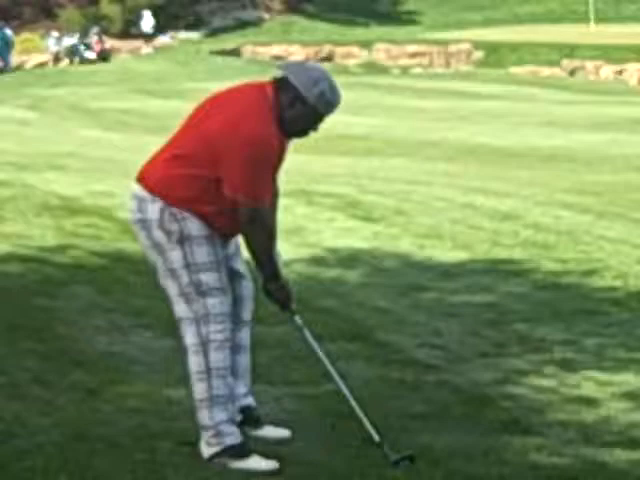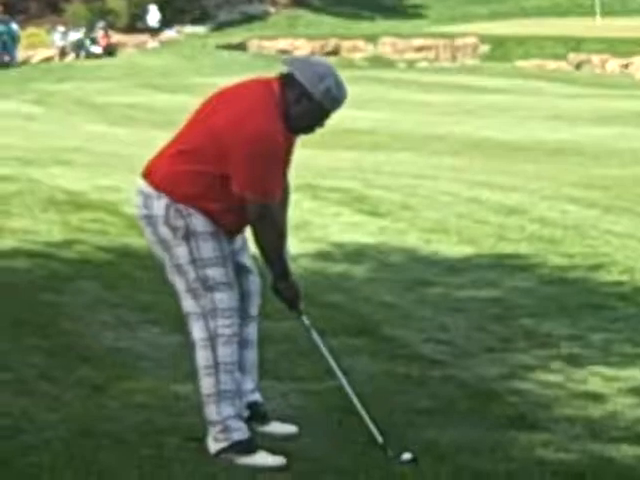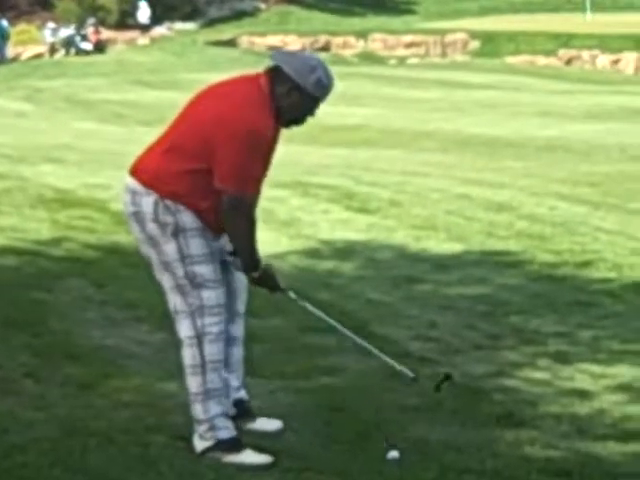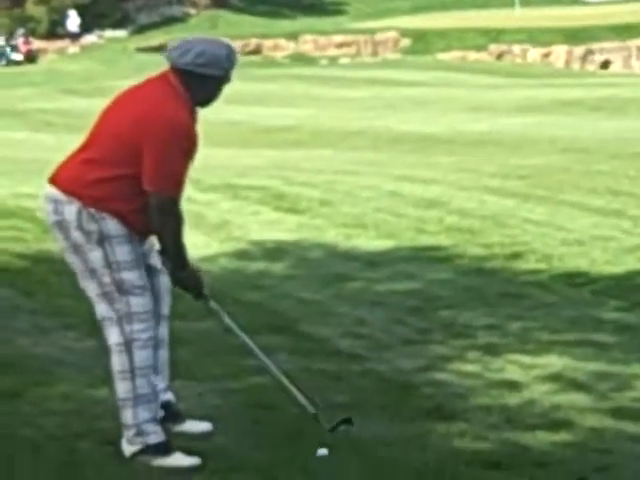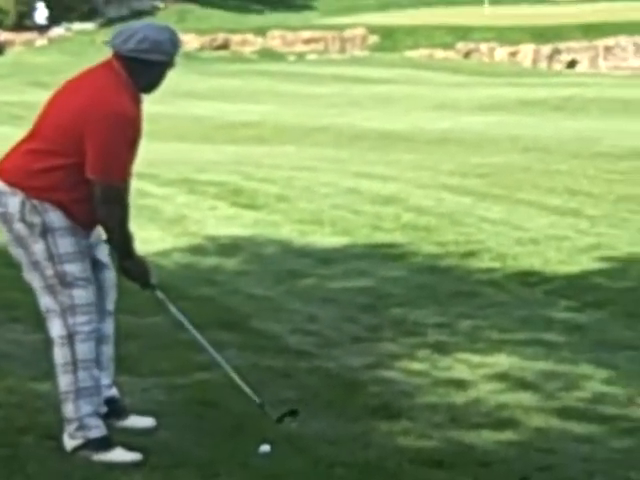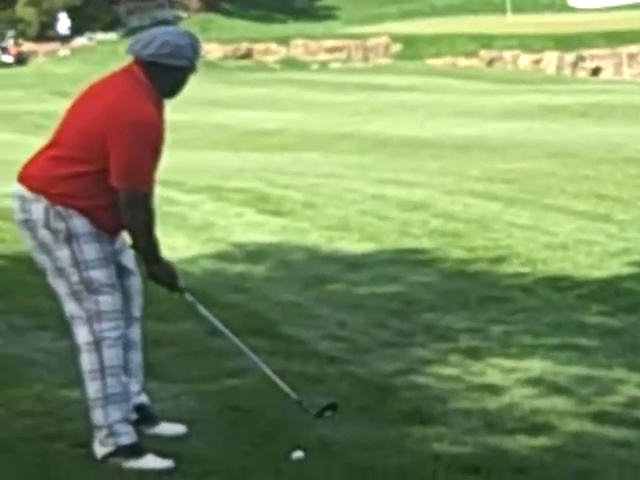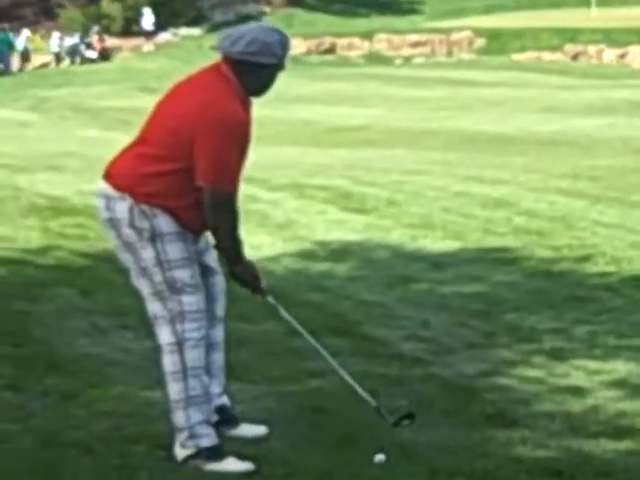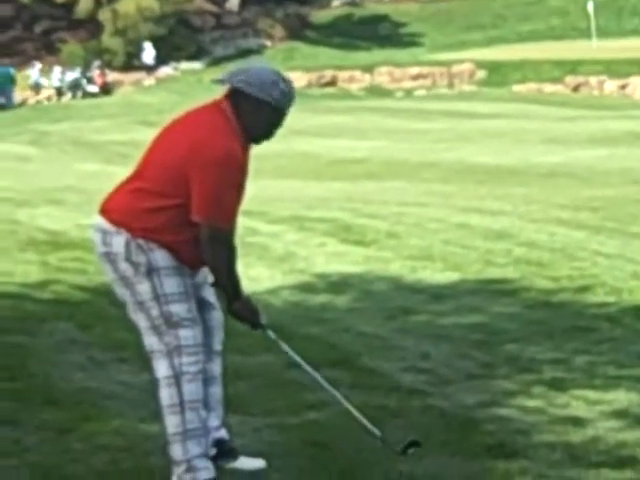
dt=0.4s
person 1, frame 1
left shoulder: (265, 105)
right shoulder: (253, 130)
left elbow: (266, 190)
right elbow: (251, 215)
left wrist: (272, 257)
right wrist: (272, 277)
left hip: (202, 211)
right hip: (171, 212)
left knee: (237, 304)
right knee: (209, 320)
left ankle: (238, 409)
right ankle: (219, 439)
person 1, frame 2
left shoulder: (273, 103)
right shoulder: (260, 128)
left elbow: (276, 187)
right elbow: (260, 213)
left wrist: (281, 256)
right wrist: (282, 276)
left hip: (207, 208)
right hip: (176, 209)
left knee: (244, 300)
right knee: (217, 316)
left ankle: (245, 405)
right ankle: (227, 435)
person 1, frame 3
left shoulder: (256, 98)
right shoulder: (247, 120)
left elbow: (241, 195)
right elbow: (235, 205)
left wrist: (244, 255)
right wrist: (252, 264)
left hip: (191, 206)
right hip: (164, 207)
left knee: (229, 298)
right knee: (204, 315)
left ankle: (231, 403)
right ankle: (213, 434)
person 1, frame 4
left shoulder: (164, 93)
right shoulder: (171, 120)
left elbow: (159, 198)
right elbow: (163, 206)
left wrist: (168, 257)
right wrist: (180, 265)
left hip: (110, 211)
right hip: (87, 213)
left knee: (154, 301)
right knee: (131, 319)
left ankle: (158, 406)
right ankle: (141, 438)
person 1, frame 5
left shoulder: (107, 81)
right shoulder: (114, 109)
left elbow: (105, 187)
right elbow: (108, 195)
left wrist: (118, 247)
right wrist: (127, 254)
left hip: (60, 203)
left knee: (99, 298)
right knee: (75, 314)
left ankle: (102, 401)
right ankle: (83, 431)
person 1, frame 6
left shoulder: (129, 86)
right shoulder: (137, 114)
left elbow: (130, 193)
right elbow: (133, 202)
left wrist: (142, 253)
right wrist: (153, 260)
left hip: (83, 208)
right hip: (56, 211)
left knee: (125, 304)
right knee: (100, 320)
left ankle: (131, 408)
right ankle: (113, 438)
person 1, frame 7
left shoulder: (217, 83)
right shoulder: (225, 114)
right elbow: (218, 202)
left wrist: (226, 253)
right wrist: (237, 261)
left hip: (167, 207)
right hip: (140, 211)
left knee: (208, 304)
right knee: (184, 323)
left ankle: (213, 410)
right ankle: (194, 442)
person 1, frame 8
left shoulder: (218, 122)
right shoulder: (220, 149)
left elbow: (214, 230)
right elbow: (215, 238)
left wrist: (225, 288)
right wrist: (236, 296)
left hip: (166, 242)
right hip: (136, 243)
left knee: (207, 336)
right knee: (180, 355)
left ankle: (212, 441)
